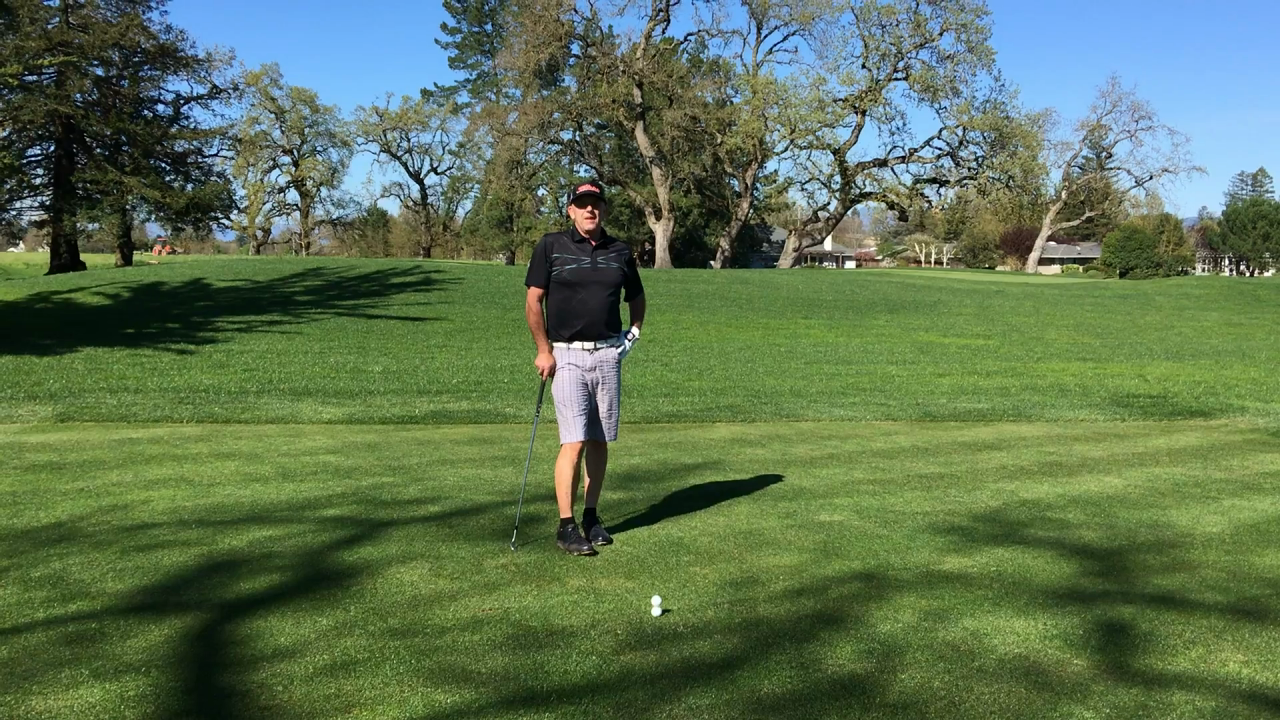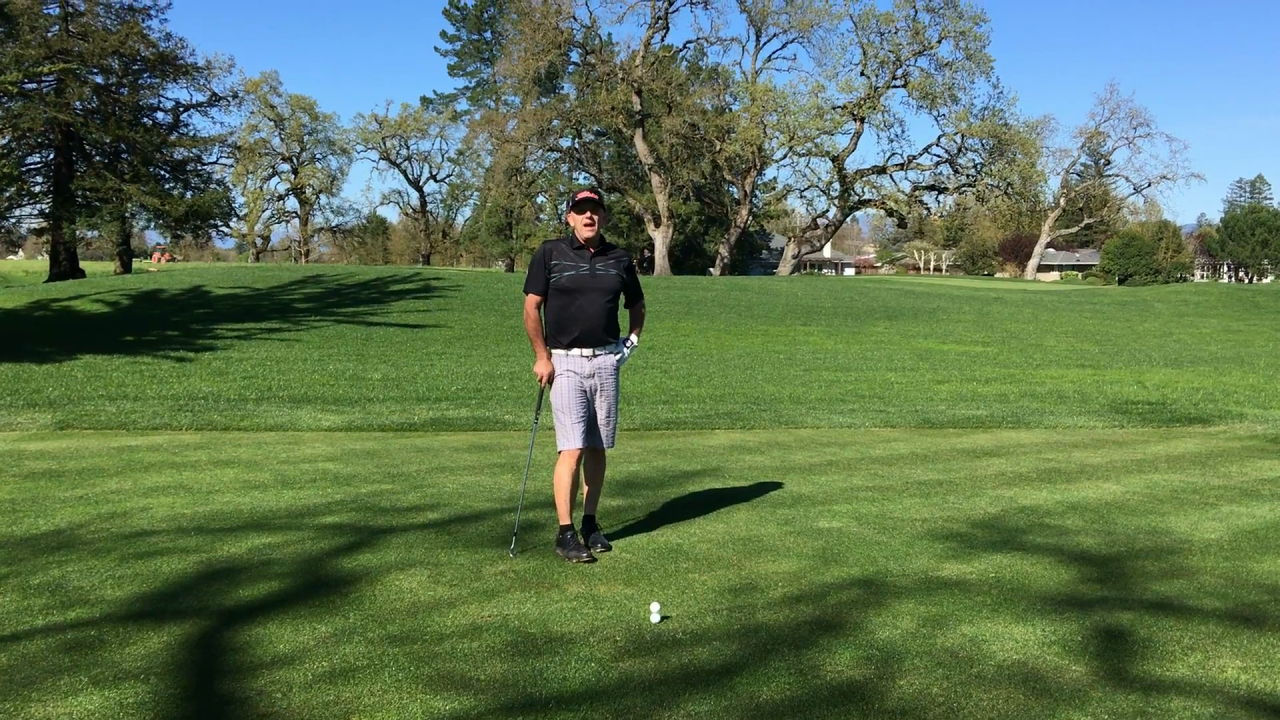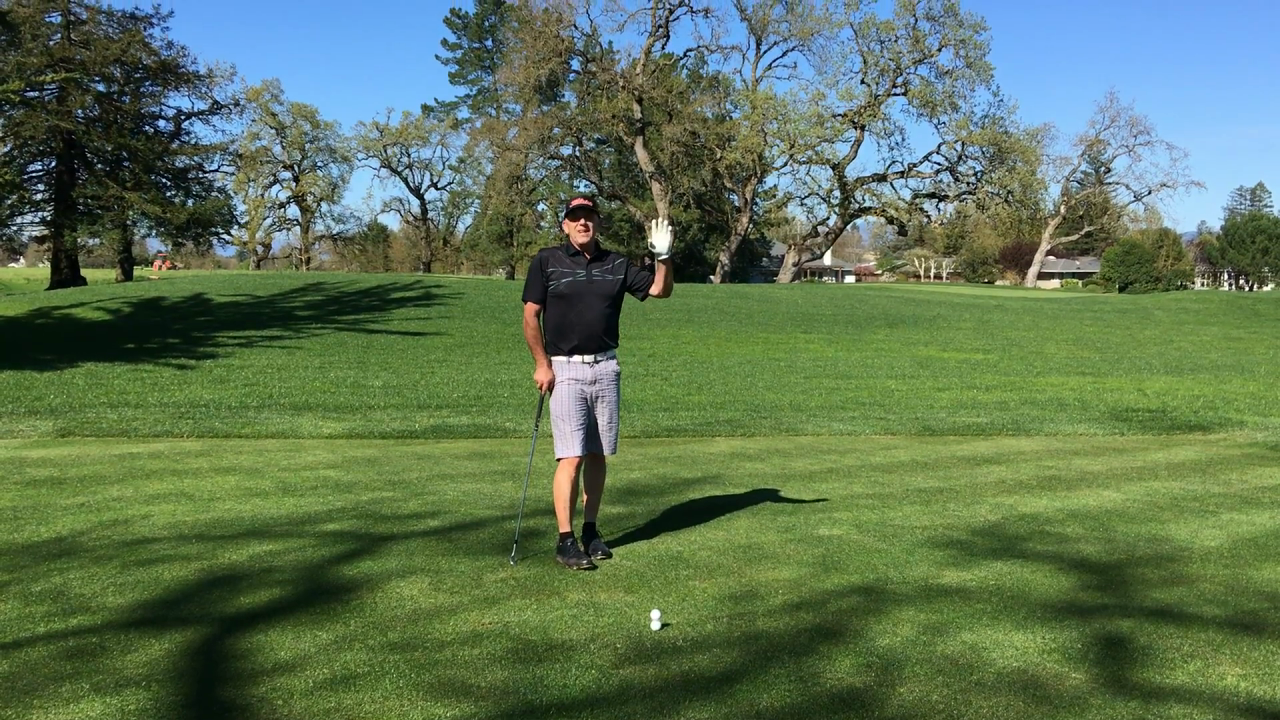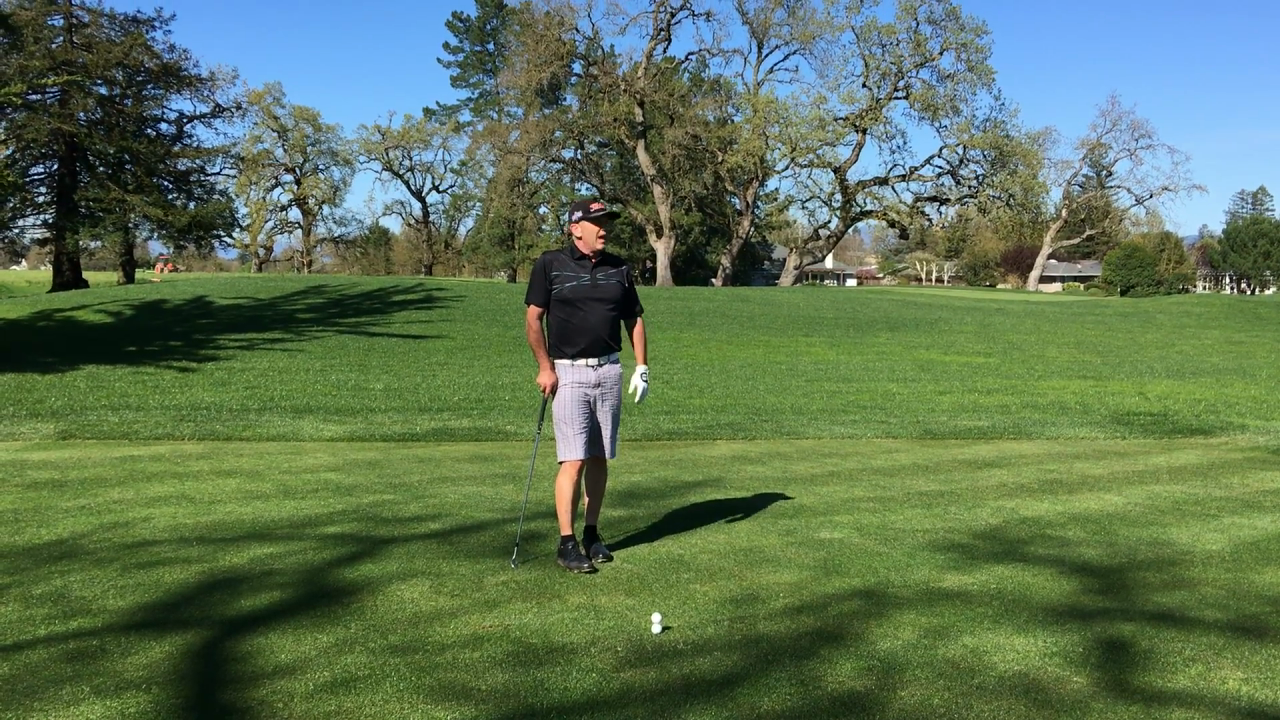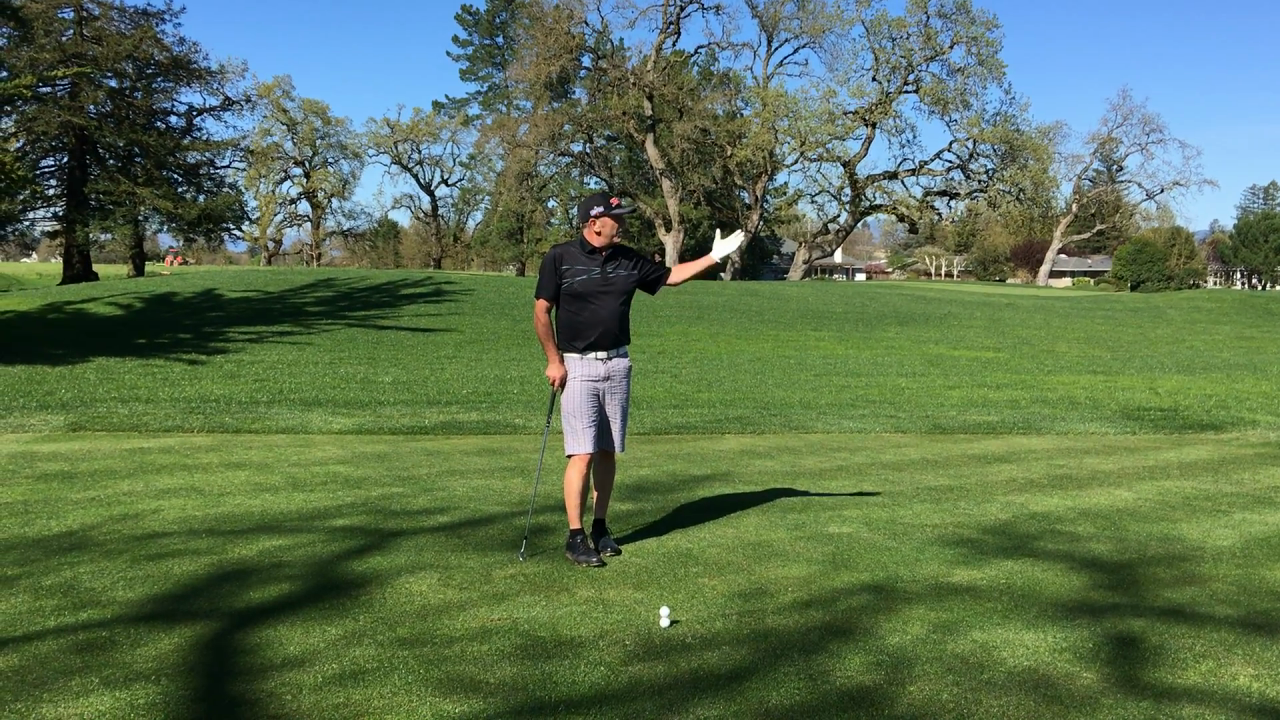
dt=0.7s
person 1, frame 1
left shoulder: (620, 251)
right shoulder: (551, 246)
left elbow: (637, 297)
right elbow: (533, 300)
left wrist: (633, 333)
right wrist: (543, 350)
left hip: (607, 354)
right hip: (567, 355)
left knee: (599, 440)
right knee: (574, 441)
left ankle: (591, 516)
right ankle: (566, 525)
person 1, frame 2
left shoulder: (619, 258)
right shoulder: (550, 253)
left elbow: (637, 304)
right elbow: (531, 307)
left wrist: (631, 341)
right wrist: (541, 356)
left hip: (606, 361)
right hip: (565, 362)
left knee: (597, 447)
right knee: (572, 448)
left ankle: (590, 523)
right ankle: (565, 532)
person 1, frame 3
left shoulder: (617, 264)
right shoulder: (547, 260)
left elbow: (660, 289)
right elbow: (530, 315)
left wrist: (662, 256)
right wrist: (542, 363)
left hip: (606, 367)
right hip: (565, 368)
left knee: (598, 454)
right knee: (571, 456)
left ankle: (590, 530)
right ankle: (566, 540)
person 1, frame 4
left shoulder: (619, 268)
right shoulder: (550, 263)
left elbow: (634, 319)
right elbow: (533, 318)
left wrist: (641, 367)
right wrist: (545, 367)
left hip: (609, 371)
right hip: (568, 372)
left knee: (599, 458)
right knee: (573, 460)
left ankle: (591, 534)
right ankle: (566, 542)
person 1, frame 5
left shoulder: (629, 260)
right shoulder: (560, 257)
left elbow: (671, 274)
right elbow: (541, 311)
left wrist: (715, 255)
right wrist: (554, 360)
left hip: (618, 364)
right hip: (577, 366)
left knee: (608, 451)
right knee: (582, 453)
left ankle: (599, 527)
right ankle: (575, 536)
